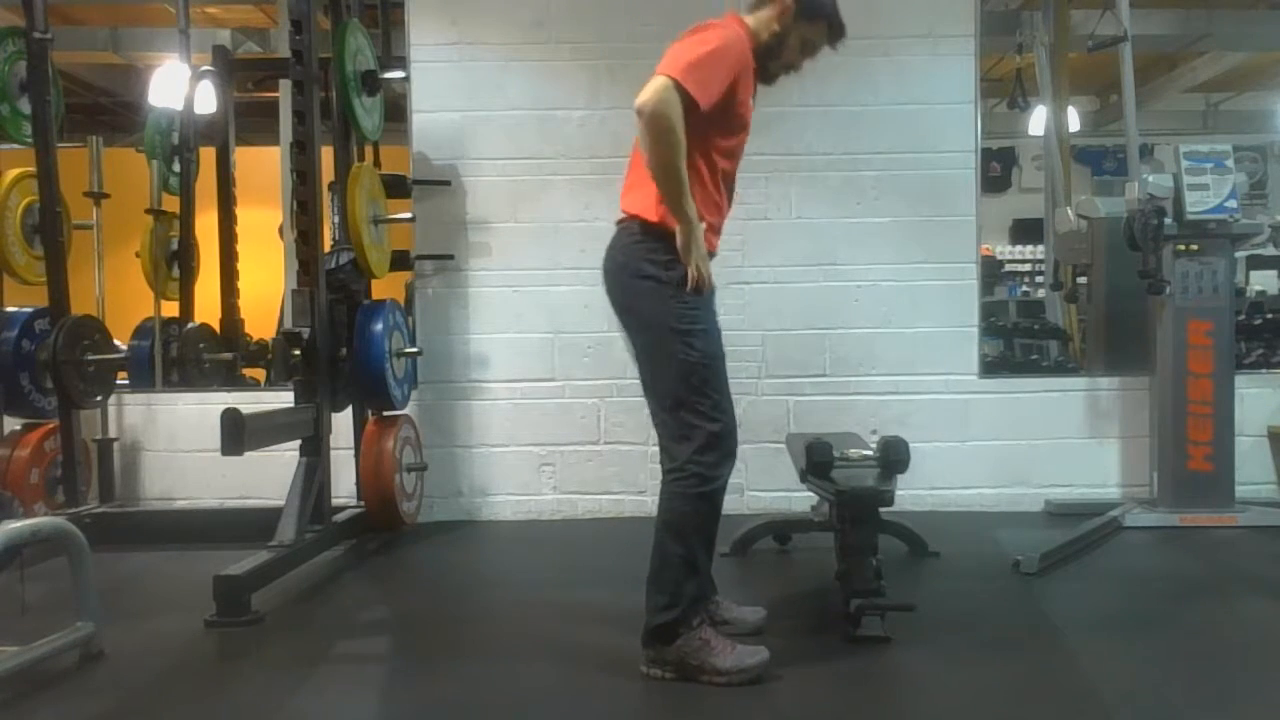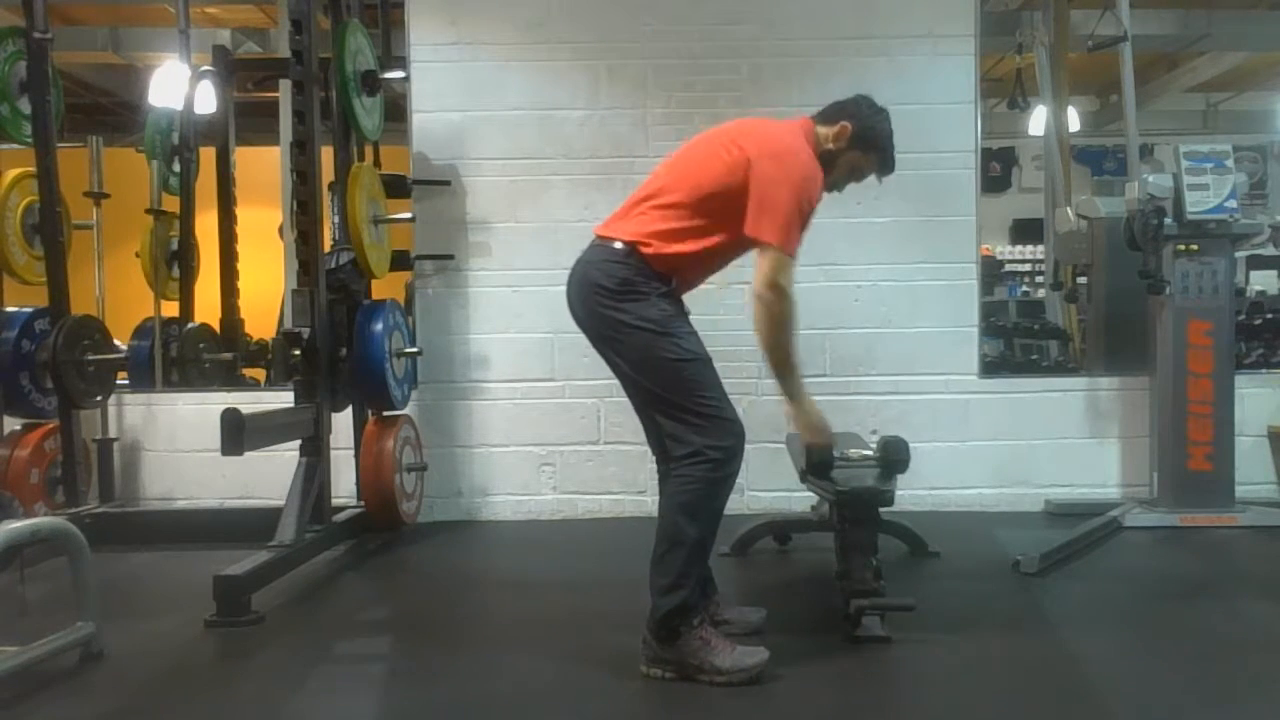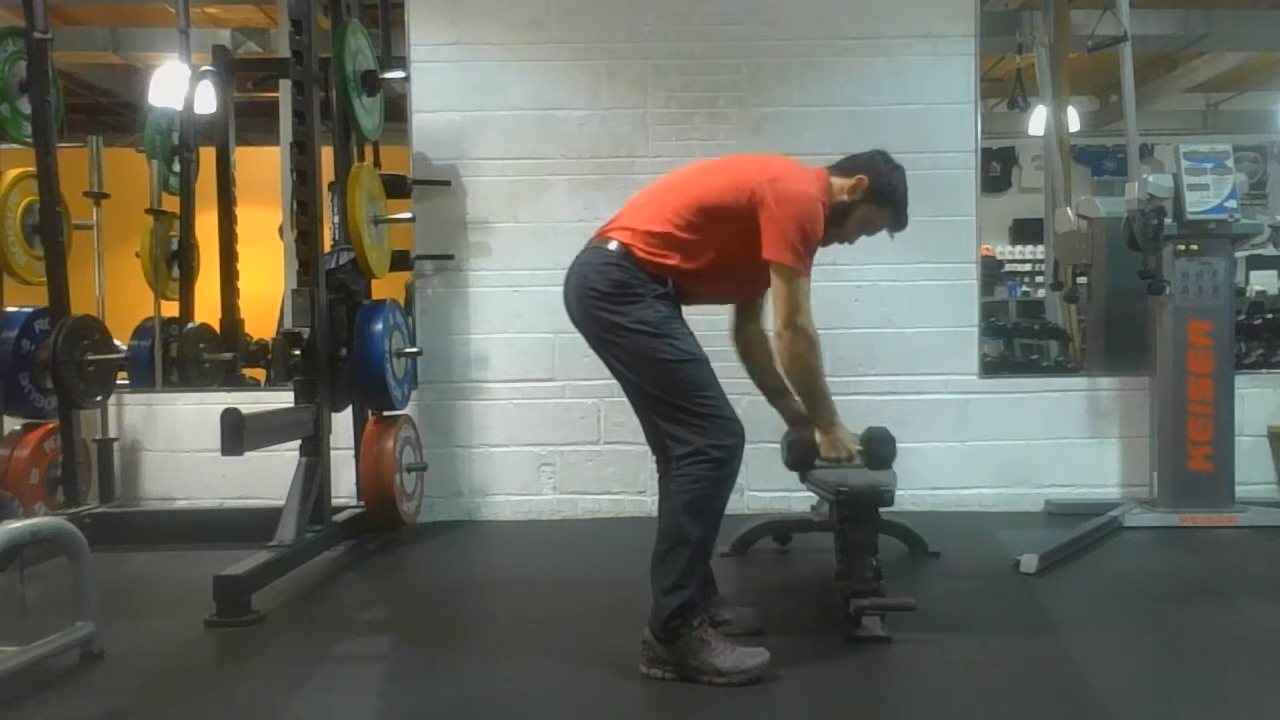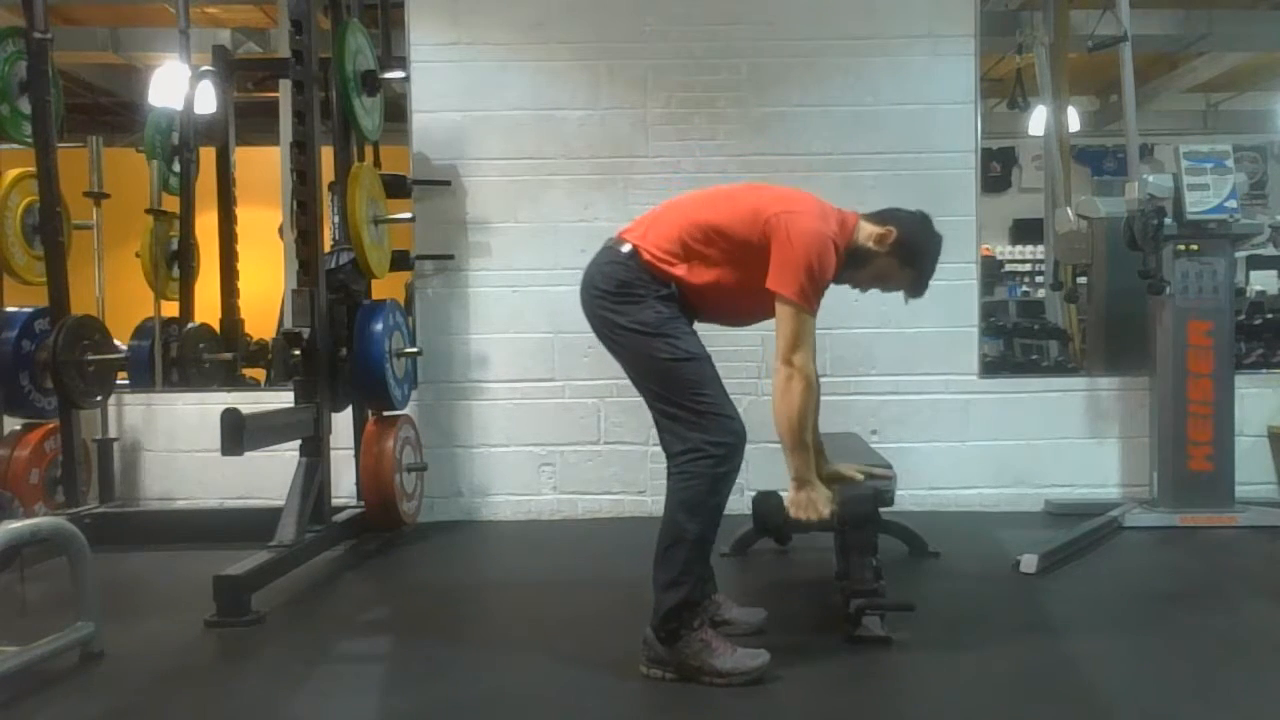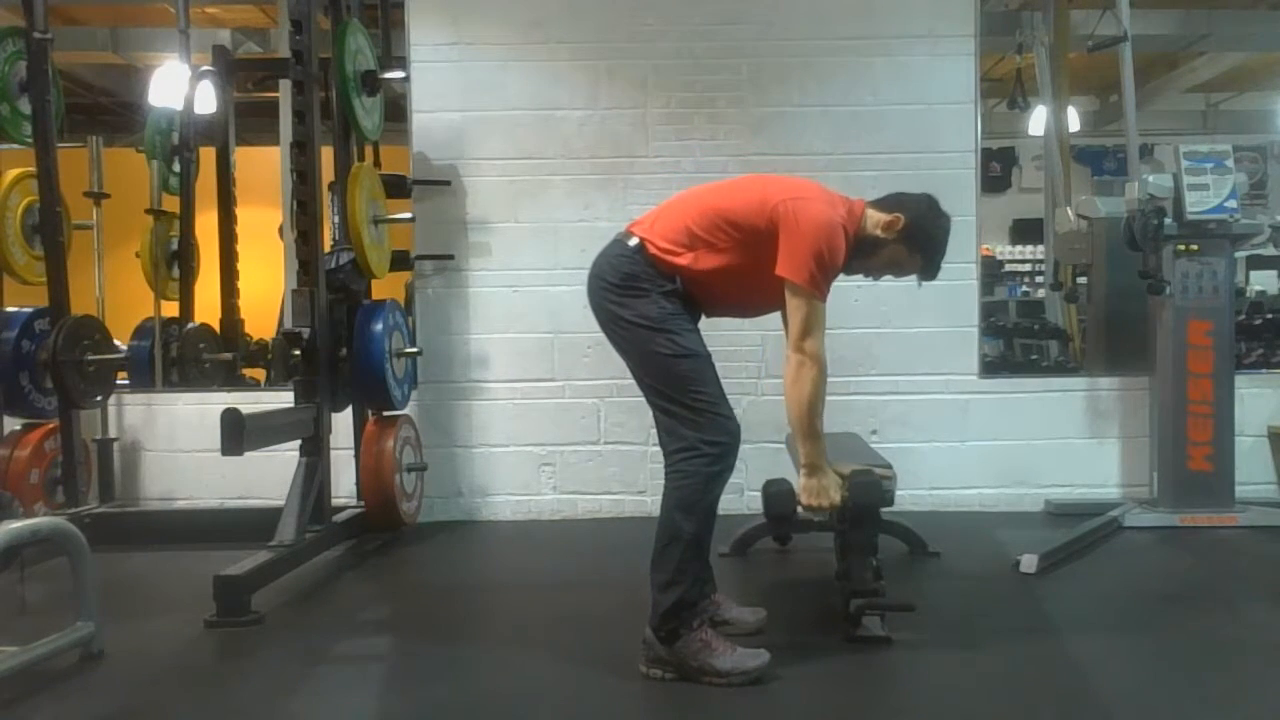
dt=0.7s
person 1, frame 1
left shoulder: (732, 57)
right elbow: (653, 105)
left wrist: (691, 236)
right wrist: (687, 227)
left hip: (667, 263)
right hip: (660, 262)
left knee: (704, 439)
right knee: (703, 443)
left ankle: (693, 598)
right ankle: (672, 633)
person 1, frame 2
left shoulder: (769, 141)
right shoulder: (795, 164)
right elbow: (771, 291)
right wrist: (796, 397)
left hip: (605, 276)
right hip: (627, 285)
left knee: (689, 444)
right knee: (714, 441)
left ankle: (694, 599)
right ankle: (673, 635)
person 1, frame 3
left shoulder: (779, 189)
right shoulder: (800, 198)
left elbow: (749, 328)
right elbow: (794, 331)
left wrist: (792, 410)
right wrist: (826, 424)
left hip: (601, 277)
right hip: (621, 285)
left knee: (689, 443)
right knee: (714, 442)
left ankle: (695, 598)
right ankle: (674, 635)
person 1, frame 4
left shoulder: (817, 238)
right shoulder: (812, 237)
left elbow: (801, 365)
right elbow: (792, 369)
left wrist: (817, 462)
right wrist: (803, 480)
left hip: (630, 283)
right hip: (629, 285)
left knee: (703, 441)
right knee: (714, 442)
left ankle: (695, 597)
right ankle: (675, 635)
person 1, frame 5
left shoulder: (823, 225)
right shoulder: (821, 225)
left elbow: (803, 352)
right elbow: (804, 355)
left wrist: (818, 460)
right wrist: (813, 467)
left hip: (643, 281)
right hip: (637, 280)
left knee: (705, 441)
right knee: (708, 443)
left ankle: (695, 596)
right ankle: (674, 635)
